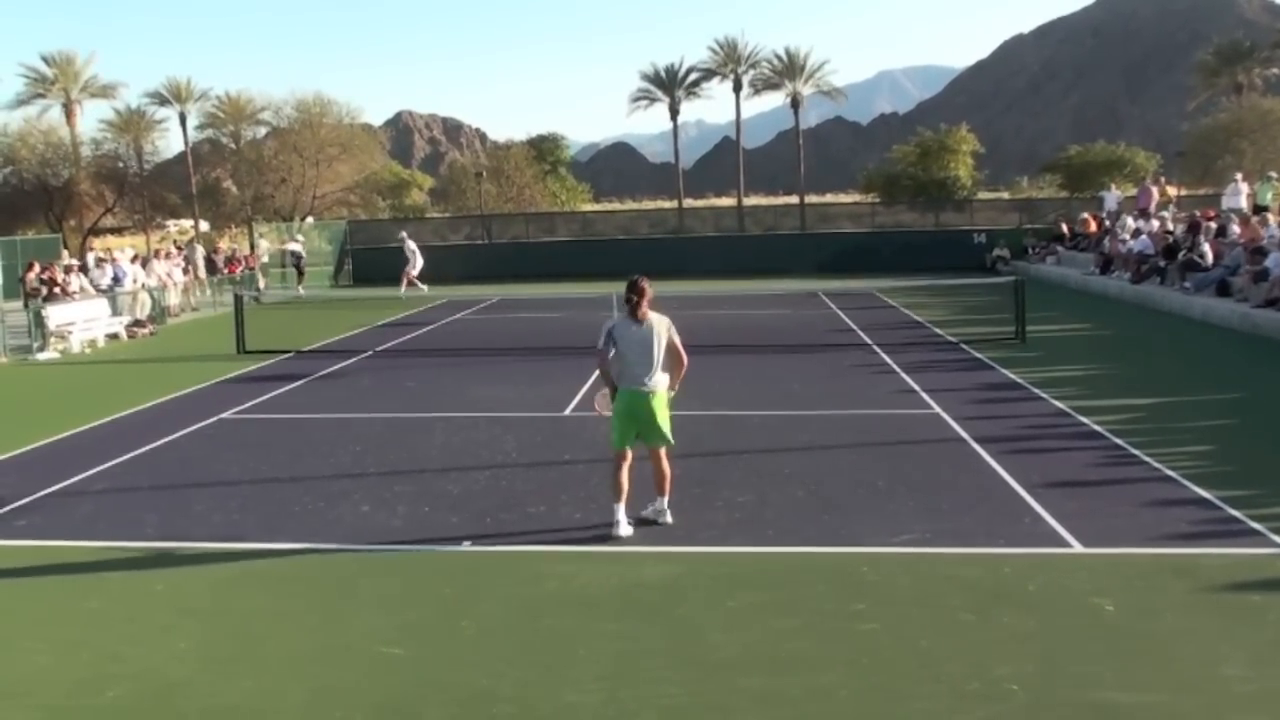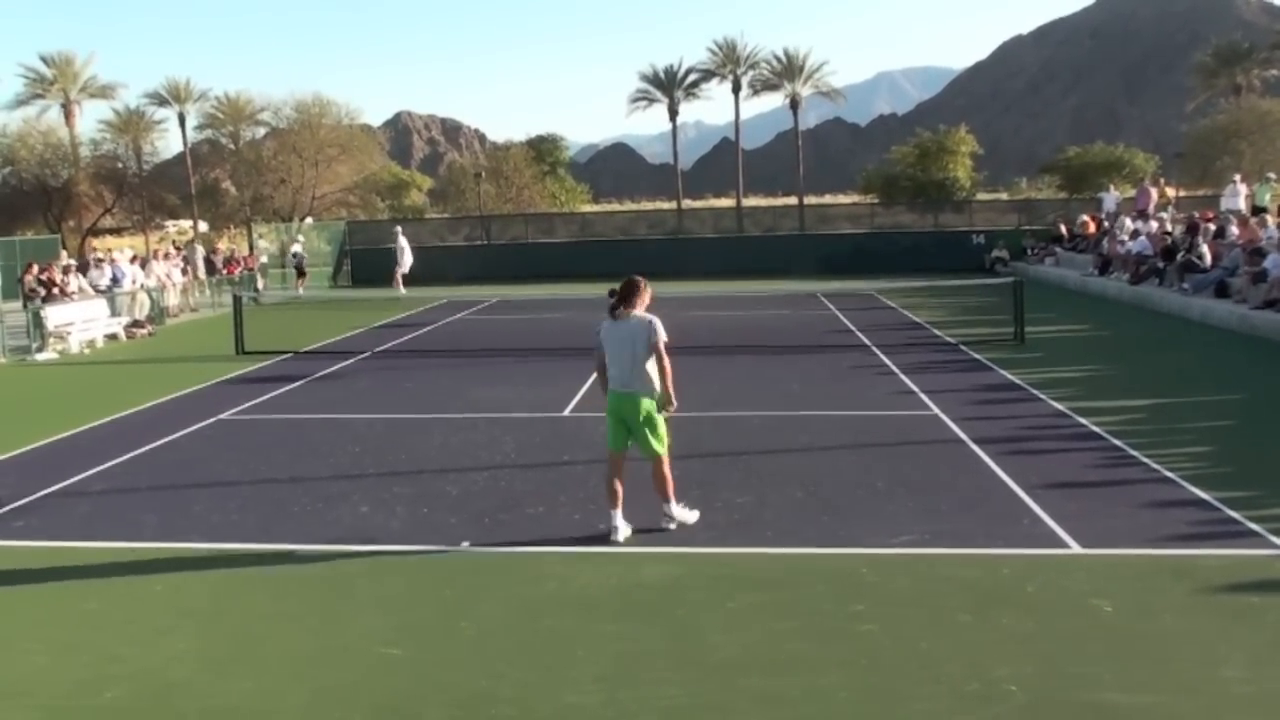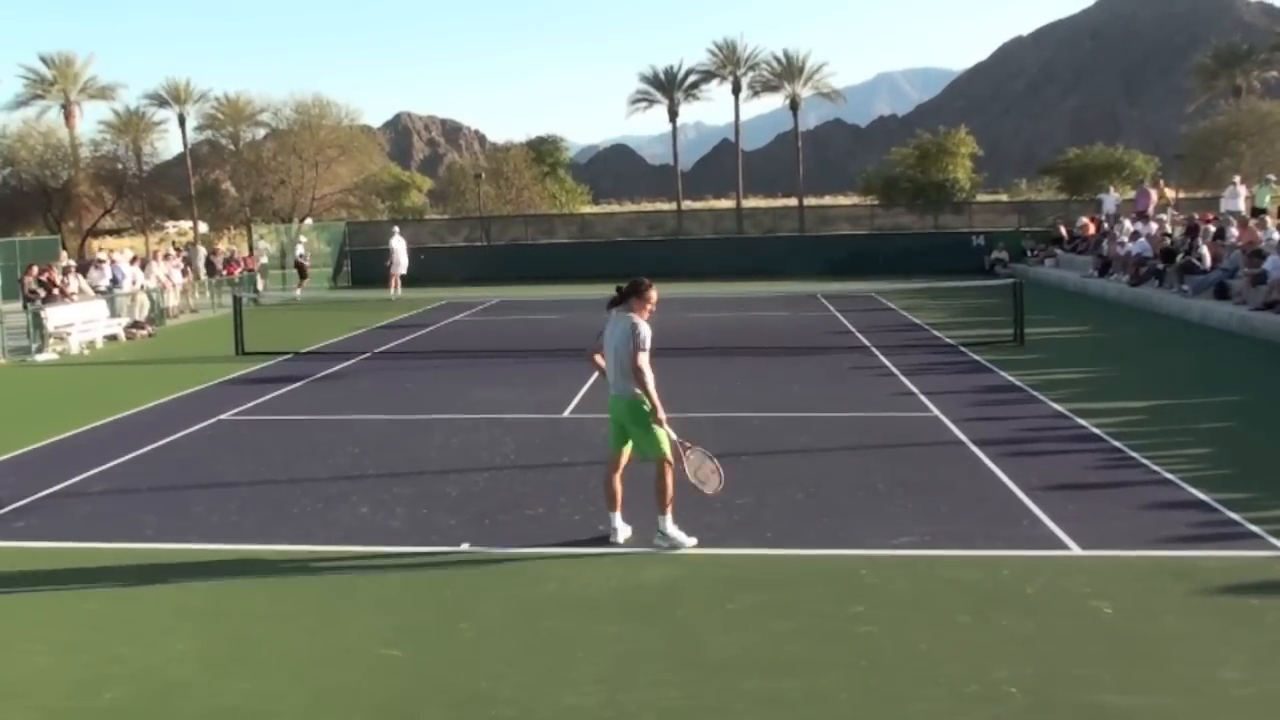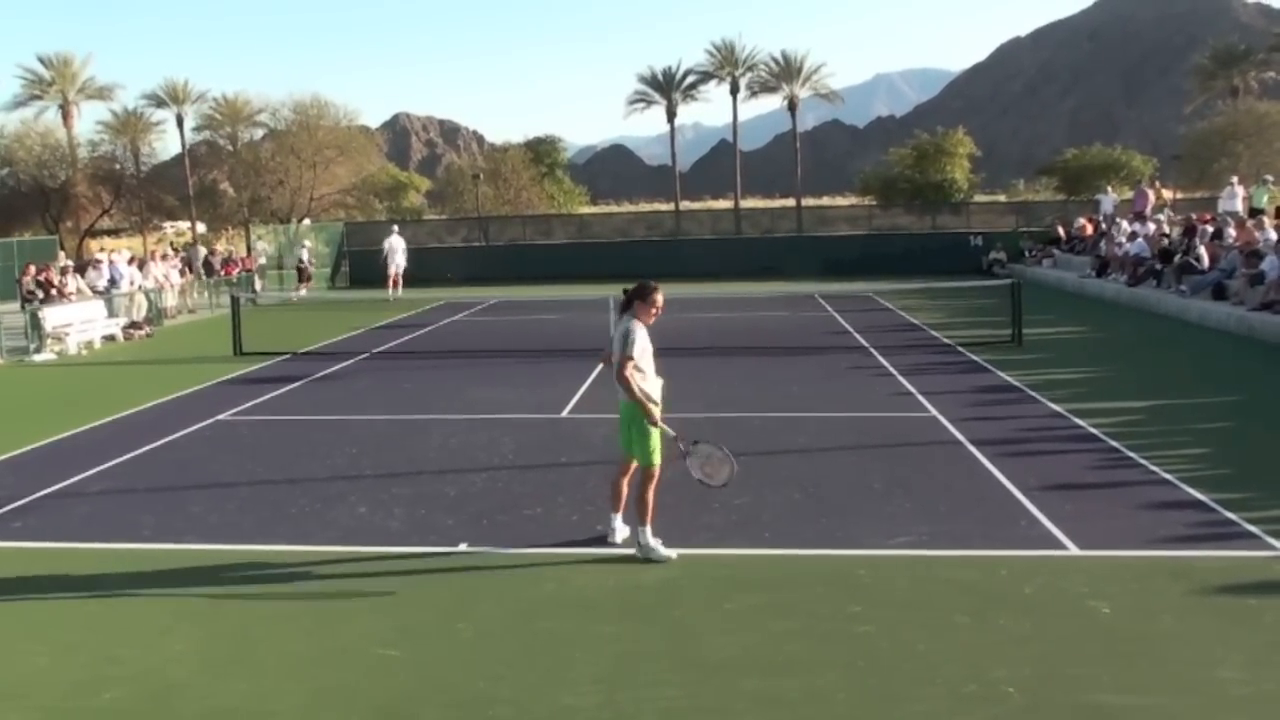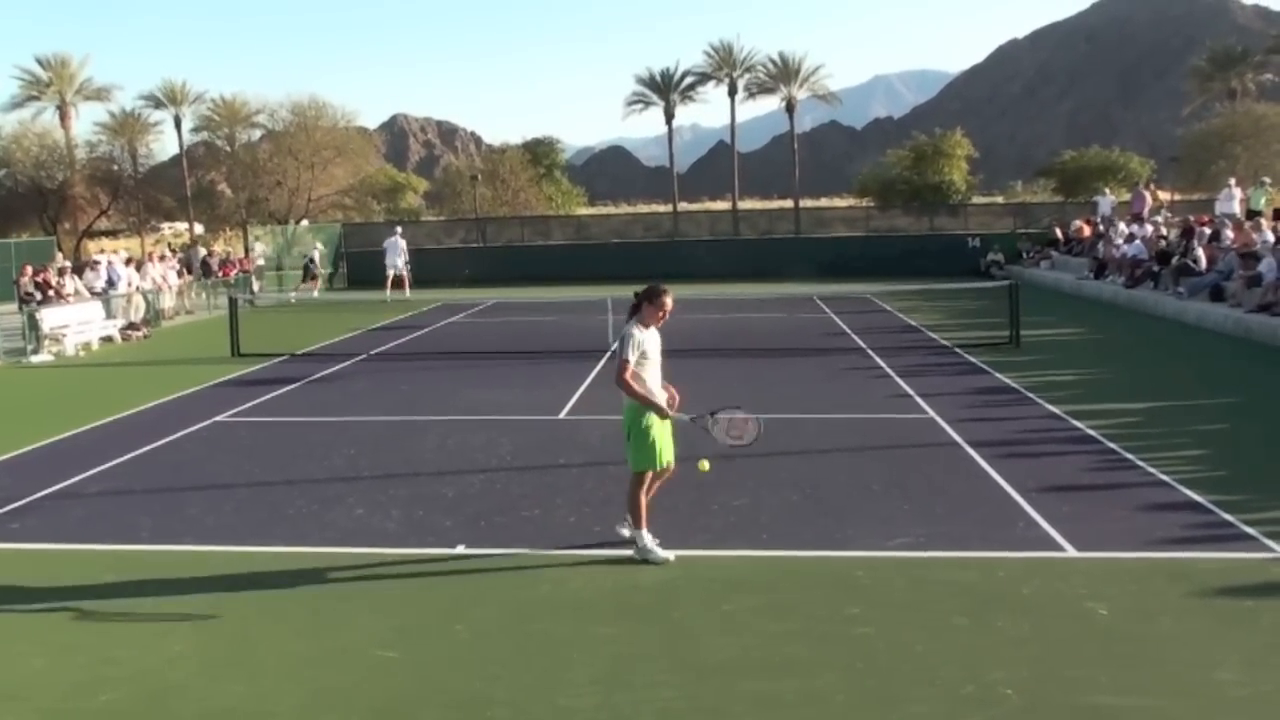
dt=0.2s
person 1, frame 1
left shoulder: (614, 327)
right shoulder: (663, 323)
left elbow: (603, 365)
right elbow: (682, 360)
left wrist: (614, 390)
right wrist: (672, 385)
left hip: (626, 398)
right hip: (655, 397)
left knee: (621, 458)
right knee: (659, 454)
left ankle: (620, 520)
right ankle: (661, 507)
person 1, frame 2
left shoulder: (605, 326)
right shoulder: (650, 322)
left elbow: (601, 368)
right elbow: (662, 361)
right wrist: (669, 394)
left hip: (615, 399)
right hip: (642, 399)
left knee: (616, 463)
right knee: (659, 458)
left ankle: (617, 525)
right ankle: (672, 512)
person 1, frame 3
left shoulder: (612, 323)
right shoulder: (638, 326)
left elbow: (595, 356)
right elbow: (637, 368)
right wrist: (655, 405)
left hip: (617, 401)
right hip: (636, 403)
left knee: (616, 465)
right knee: (665, 463)
left ankle: (617, 527)
right ankle: (666, 529)
person 1, frame 4
left shoulder: (630, 327)
right shoulder: (633, 332)
left elbow: (609, 359)
right elbow: (622, 375)
right wrist: (647, 408)
left hip: (638, 407)
right hip: (640, 410)
left knee: (626, 468)
right knee: (650, 473)
left ankle: (616, 527)
right ankle: (645, 540)
person 1, frame 5
left shoulder: (652, 333)
right shoulder: (632, 335)
right elbow: (622, 379)
left wrist: (665, 389)
right wrist: (654, 404)
left hip: (657, 412)
right hip: (641, 414)
left knee: (664, 469)
right knee: (642, 476)
left ankle: (630, 522)
right ankle: (642, 541)
